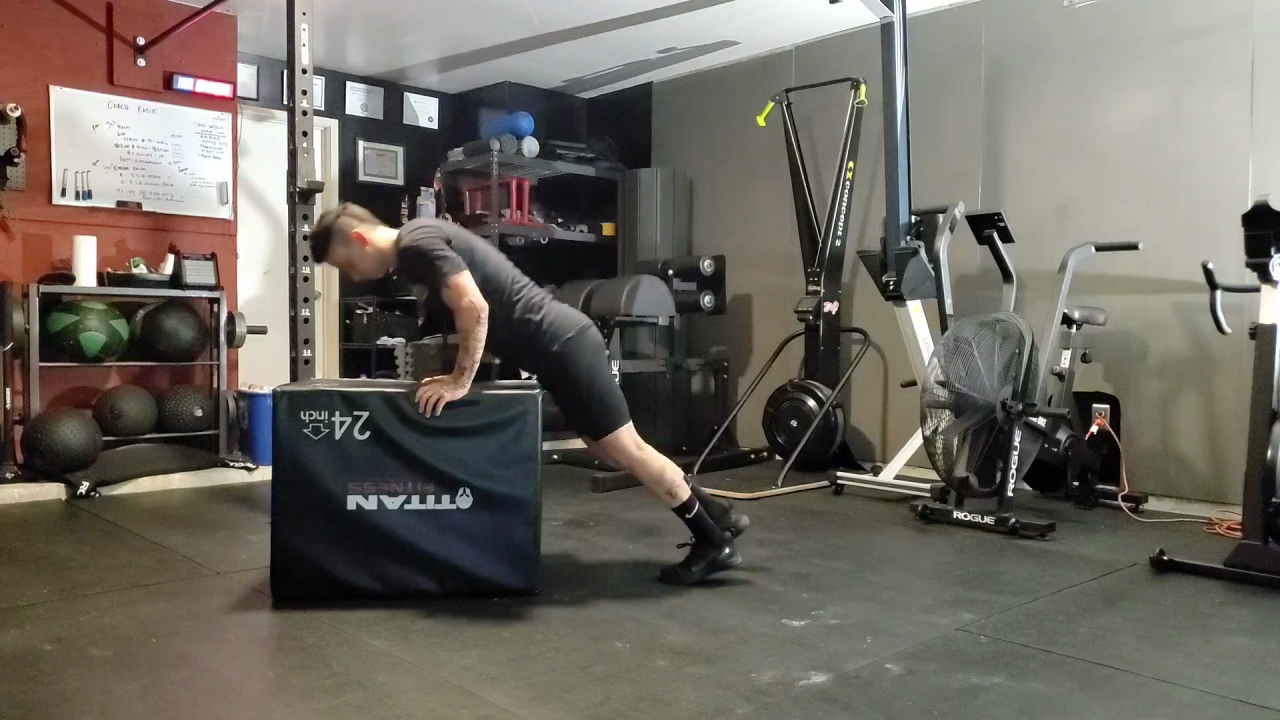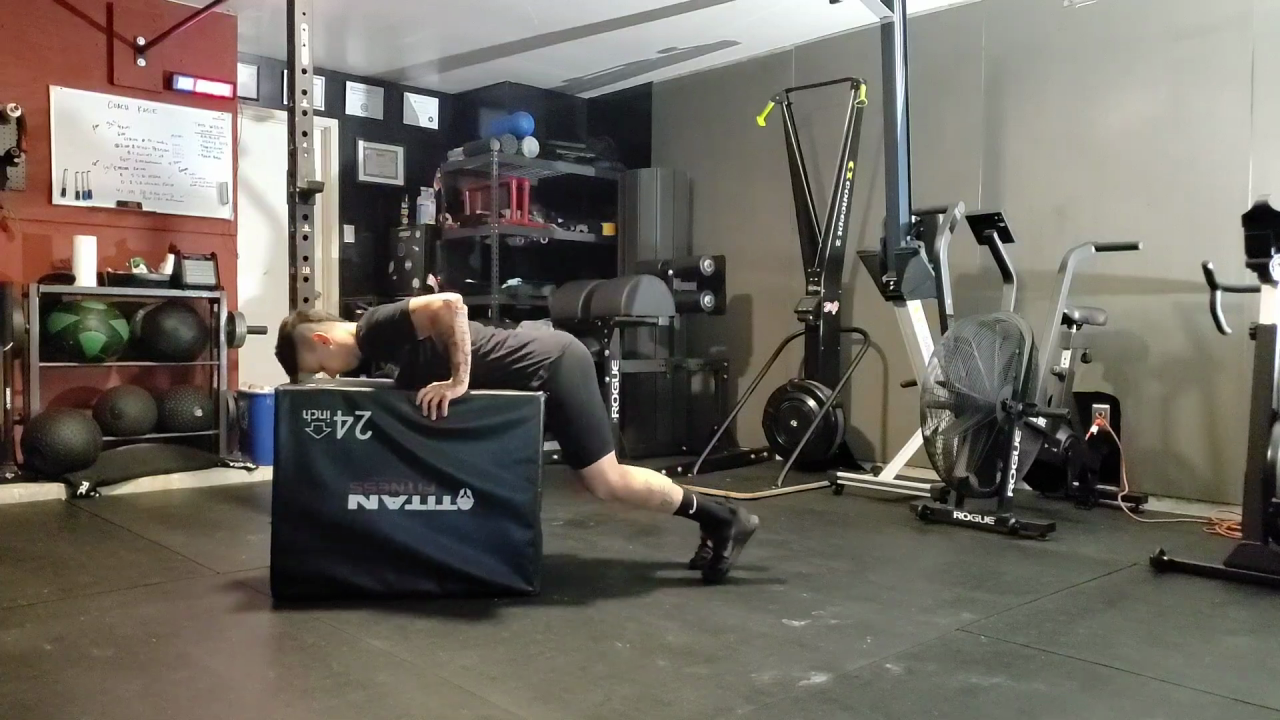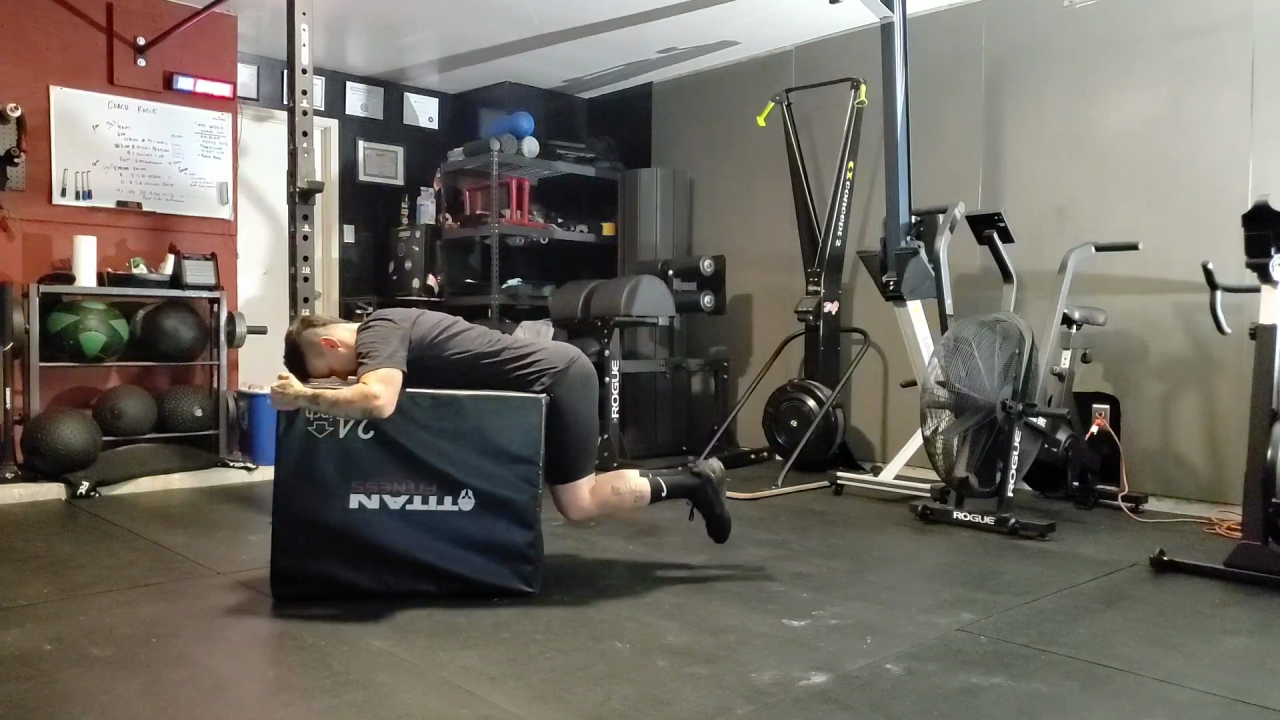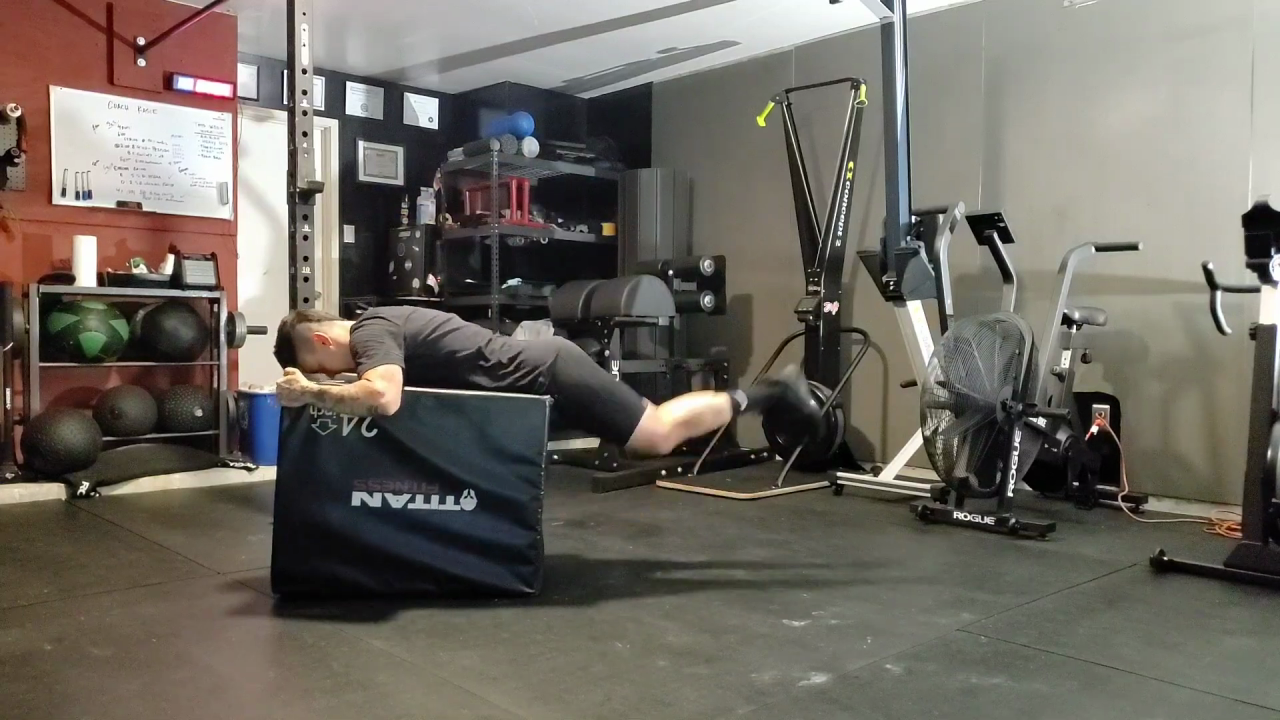
dt=1s
person 1, frame 1
left shoulder: (417, 243)
right shoulder: (415, 247)
left elbow: (474, 309)
right elbow: (468, 313)
left wrist: (461, 380)
right wrist: (457, 376)
left hip: (562, 342)
right hip: (557, 341)
left knee: (624, 447)
right knee: (611, 451)
left ankle: (714, 538)
right ankle: (719, 515)
person 1, frame 2
left shoulder: (375, 328)
right shoulder: (379, 351)
left elbow: (448, 304)
left wrist: (458, 381)
left hip: (553, 365)
right hip: (548, 366)
left knee: (604, 481)
right knee: (600, 476)
left ankle: (725, 519)
right ankle: (715, 518)
person 1, frame 3
left shoulder: (377, 332)
right shoulder: (387, 329)
left elbow: (379, 401)
left wrist: (304, 397)
left hip: (557, 379)
right hip: (555, 372)
left knee: (577, 503)
right knee: (579, 491)
left ankle: (693, 482)
right ankle: (690, 480)
person 1, frame 4
left shoulder: (370, 333)
right shoulder: (379, 327)
left elbow: (385, 400)
right elbow: (380, 389)
left wrist: (310, 394)
right wrist: (328, 389)
left hip: (543, 375)
right hip: (533, 368)
left knee: (659, 436)
right knee: (654, 431)
left ankle: (767, 396)
right ankle: (764, 393)
